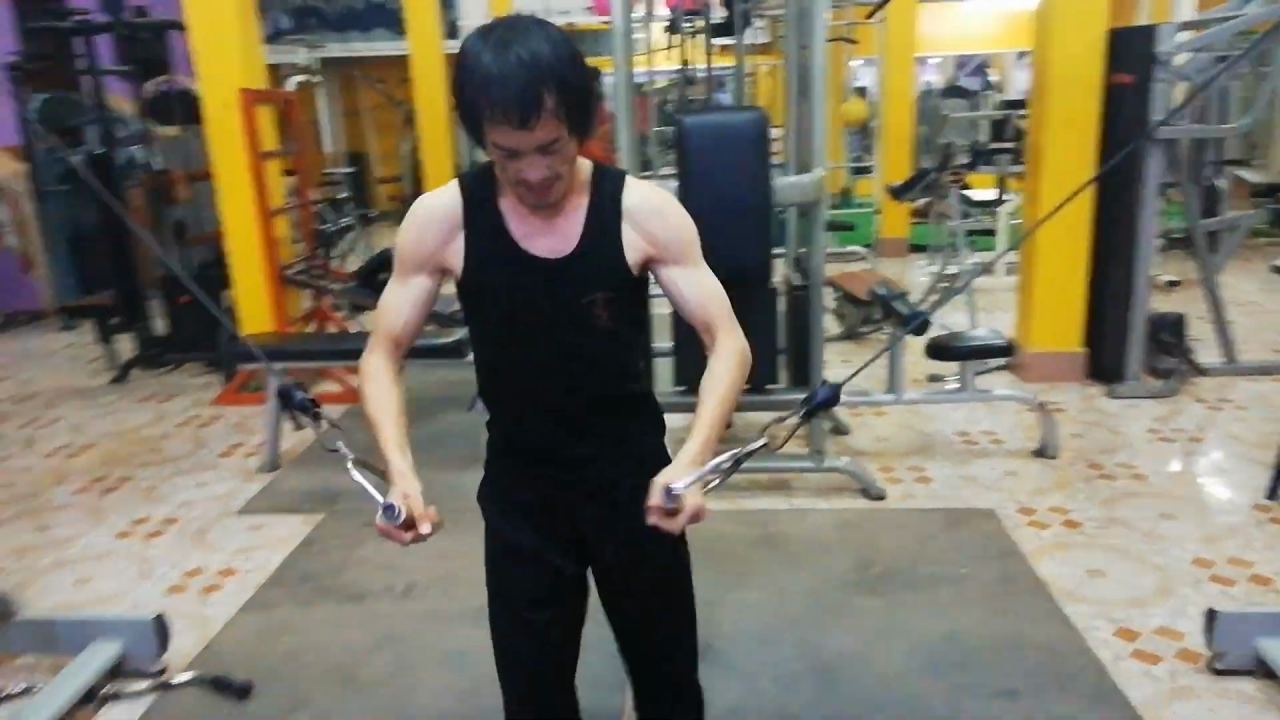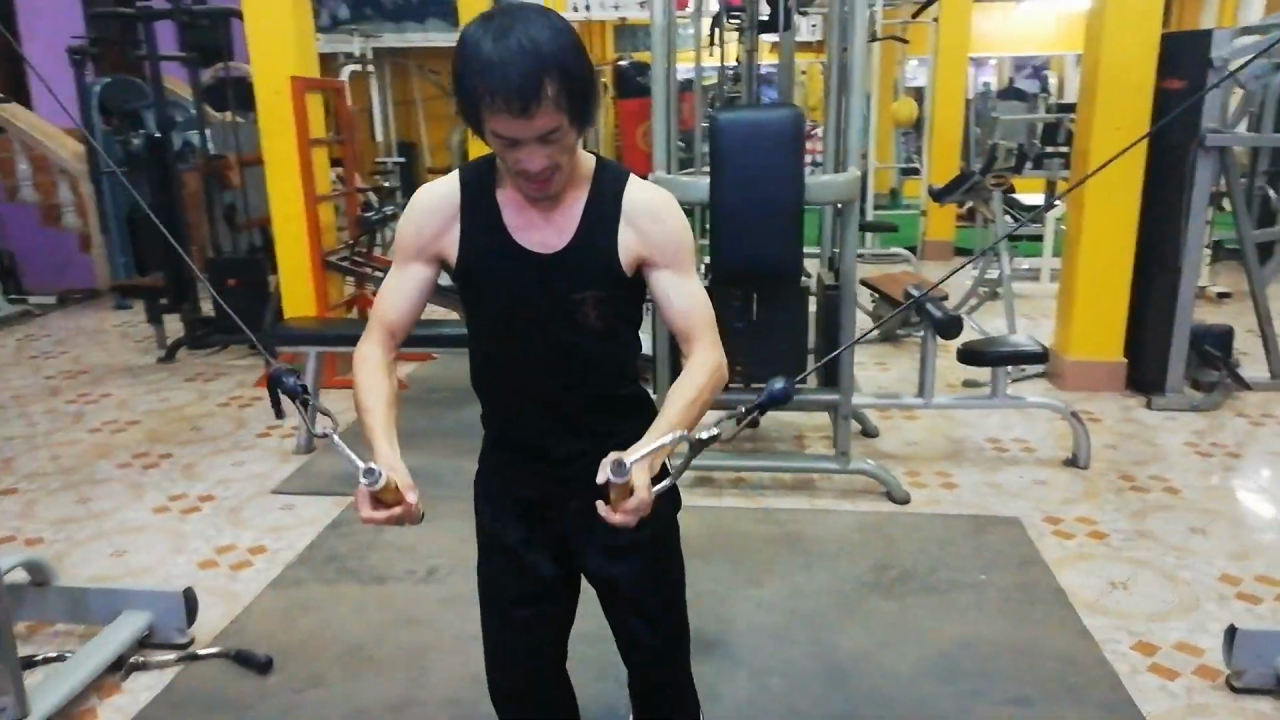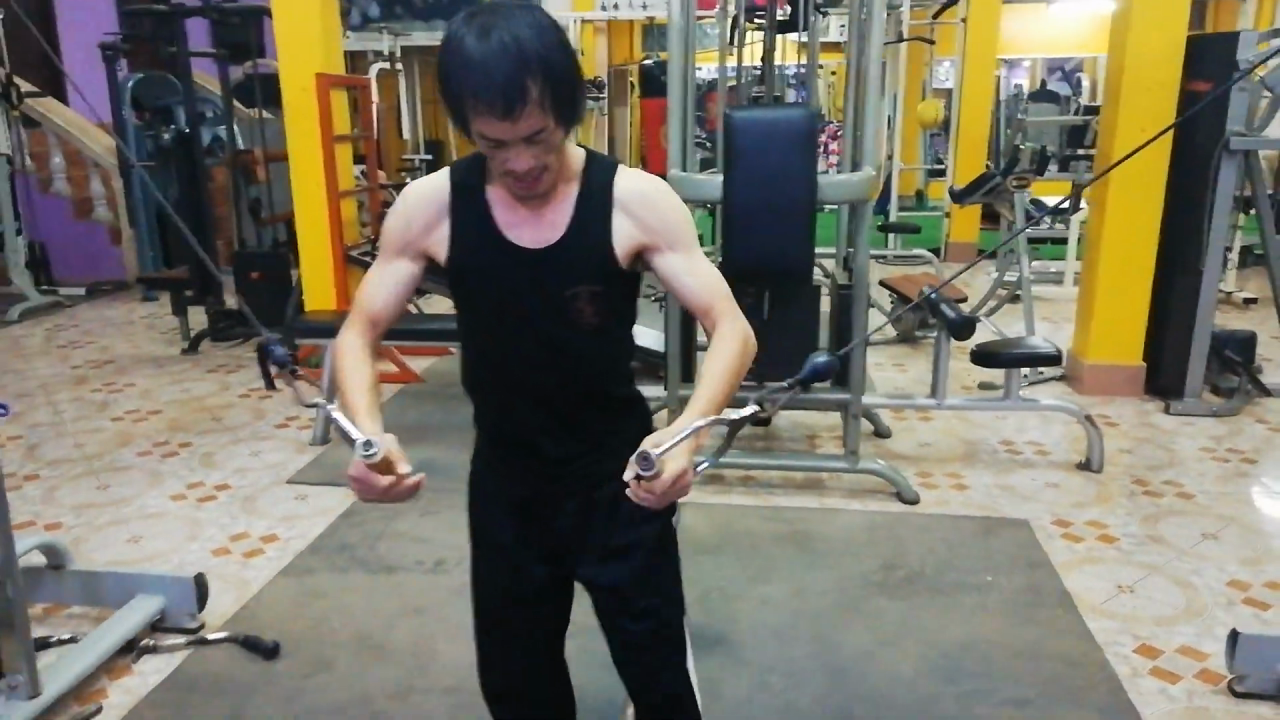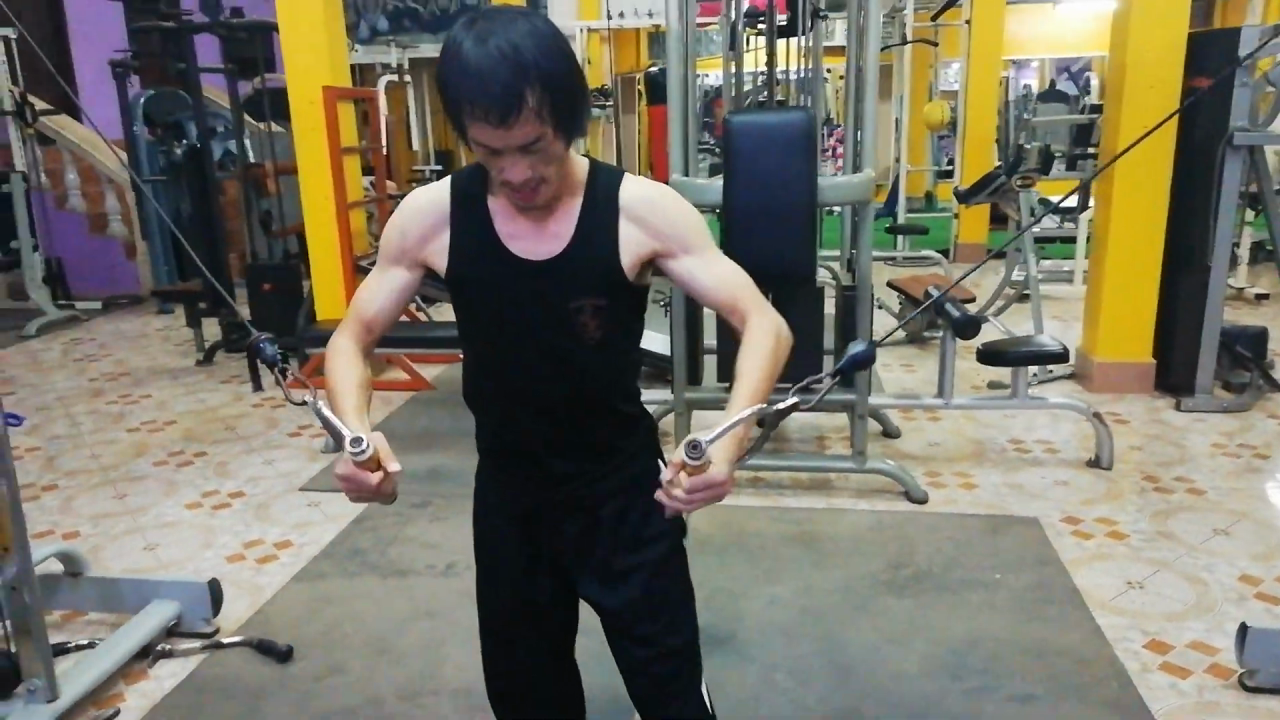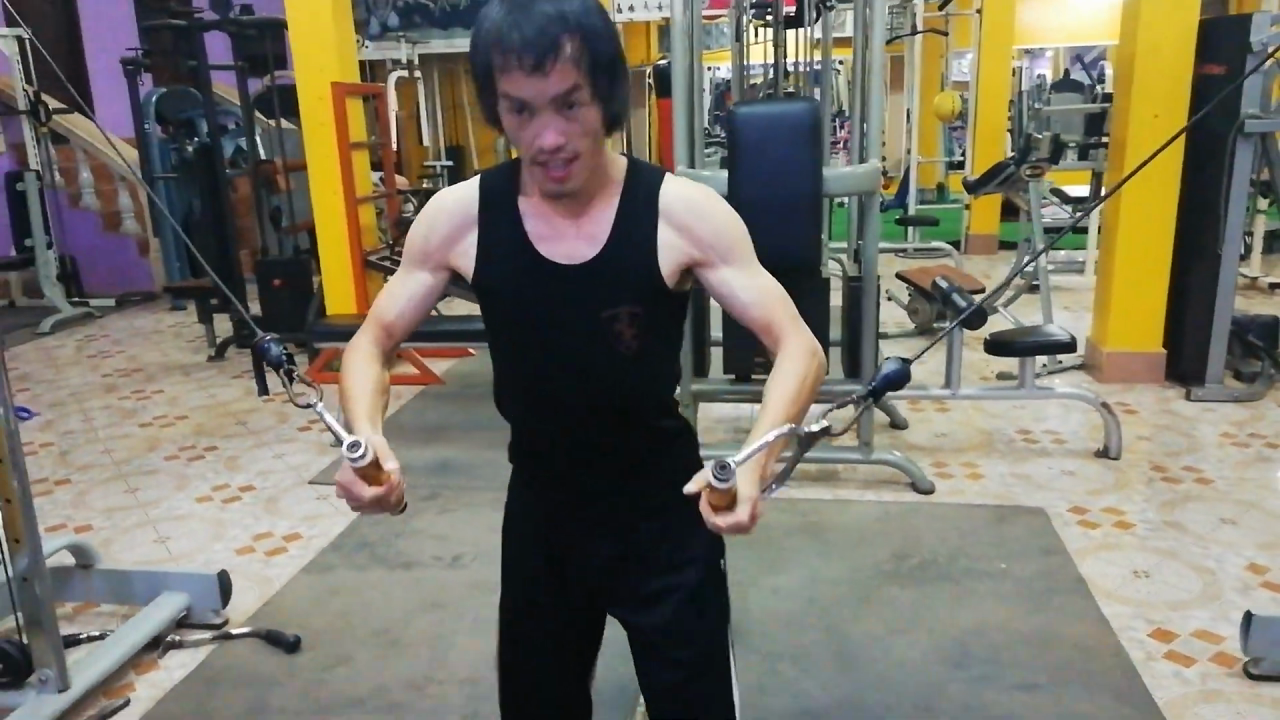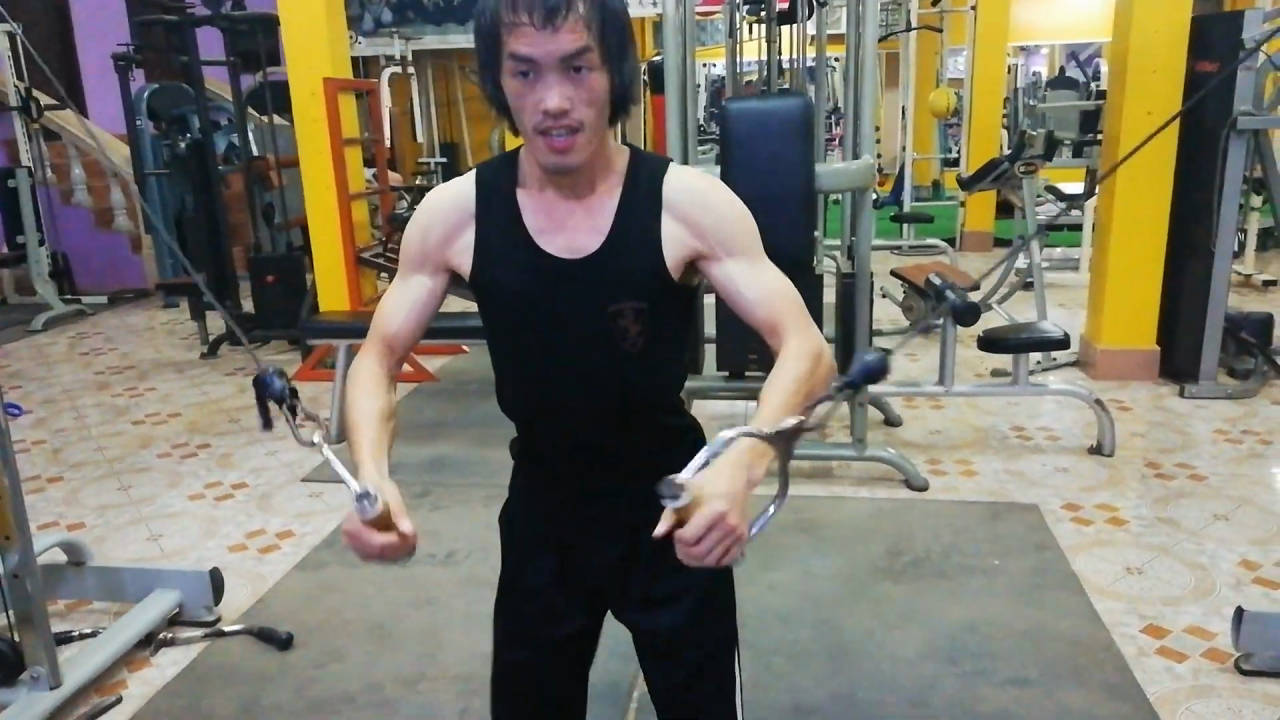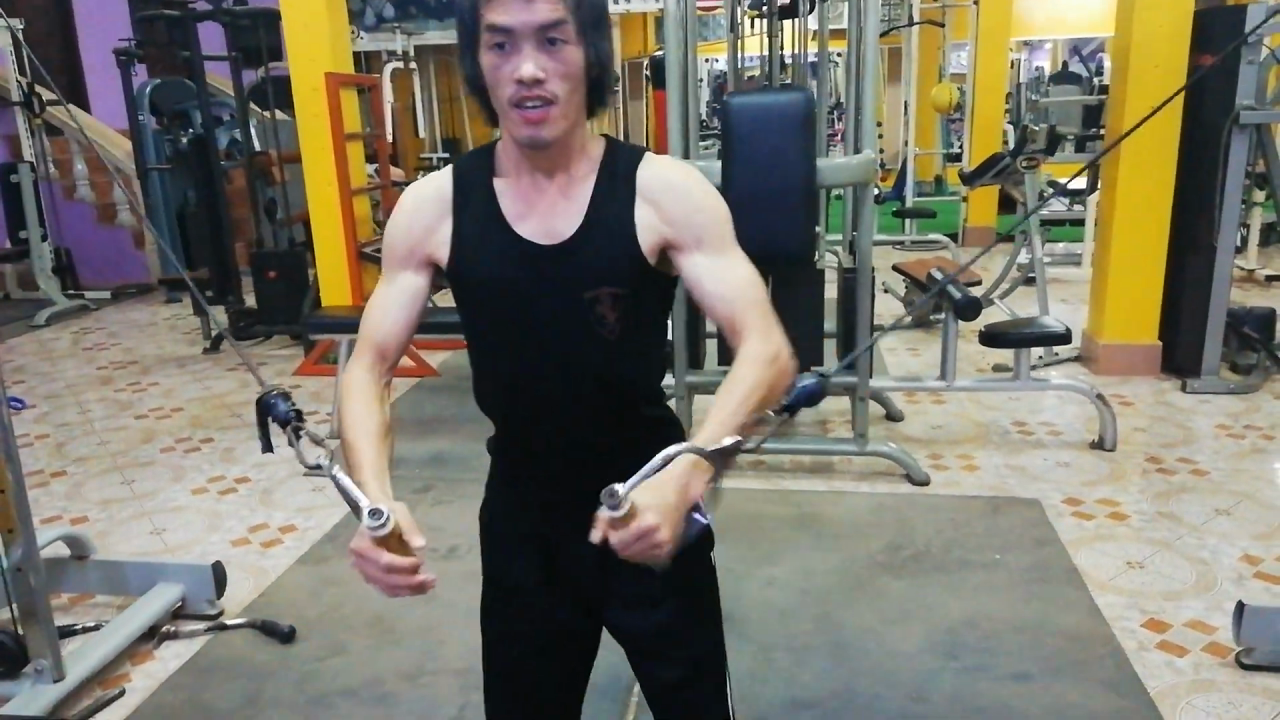
dt=0.2s
person 1, frame 1
left shoulder: (644, 209)
right shoulder: (441, 219)
left elbow: (727, 342)
right elbow: (384, 355)
left wrist: (693, 459)
right wrist: (401, 470)
left hip: (633, 483)
right hip: (519, 495)
person 1, frame 2
left shoulder: (642, 209)
right shoulder: (443, 208)
left elbow: (705, 355)
right elbow: (379, 345)
left wrist: (650, 455)
right wrist: (384, 456)
left hip: (619, 482)
right hip: (511, 489)
person 1, frame 3
left shoulder: (635, 200)
right shoulder: (432, 204)
left elbow: (731, 329)
right elbow: (359, 334)
left wrist: (688, 432)
right wrist: (367, 432)
left hip: (621, 482)
right hip: (505, 485)
person 1, frame 4
left shoulder: (641, 208)
right shoulder: (431, 216)
left elbow: (764, 326)
right elbow: (352, 338)
left wrist: (728, 436)
right wrist: (355, 432)
left hip: (626, 497)
right hip: (508, 501)
person 1, frame 5
left shoulder: (682, 211)
right shoulder: (460, 216)
left elbow: (798, 348)
right elbow: (373, 340)
left wrist: (757, 458)
right wrist: (366, 439)
left hip: (664, 519)
right hip: (540, 514)
person 1, frame 6
left shoulder: (687, 203)
right shoulder: (455, 212)
left elbow: (806, 350)
right elbow: (378, 357)
left wrist: (743, 465)
right wrist: (372, 477)
left hip: (669, 518)
right hip: (541, 517)
person 1, frame 7
left shoulder: (664, 190)
right shoulder: (433, 206)
left elbow: (768, 353)
right elbow: (369, 366)
left wrist: (680, 482)
right wrist: (374, 498)
left hip: (653, 512)
right hip: (519, 515)
